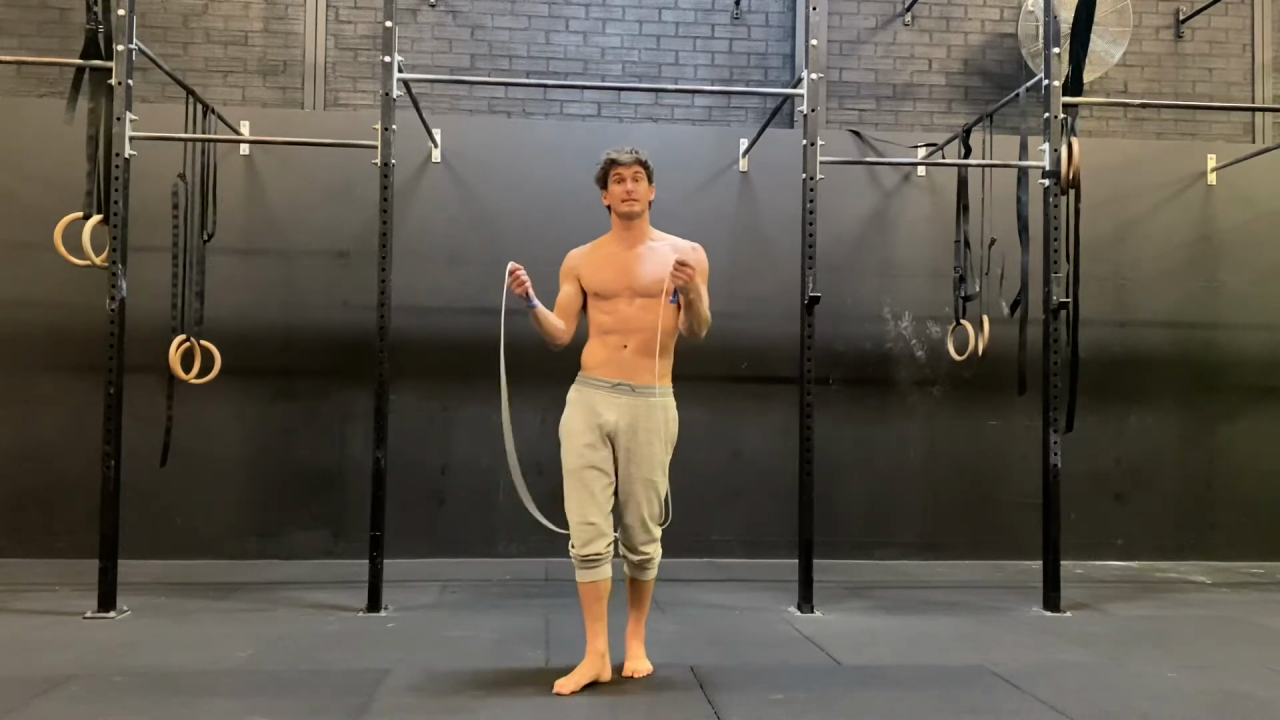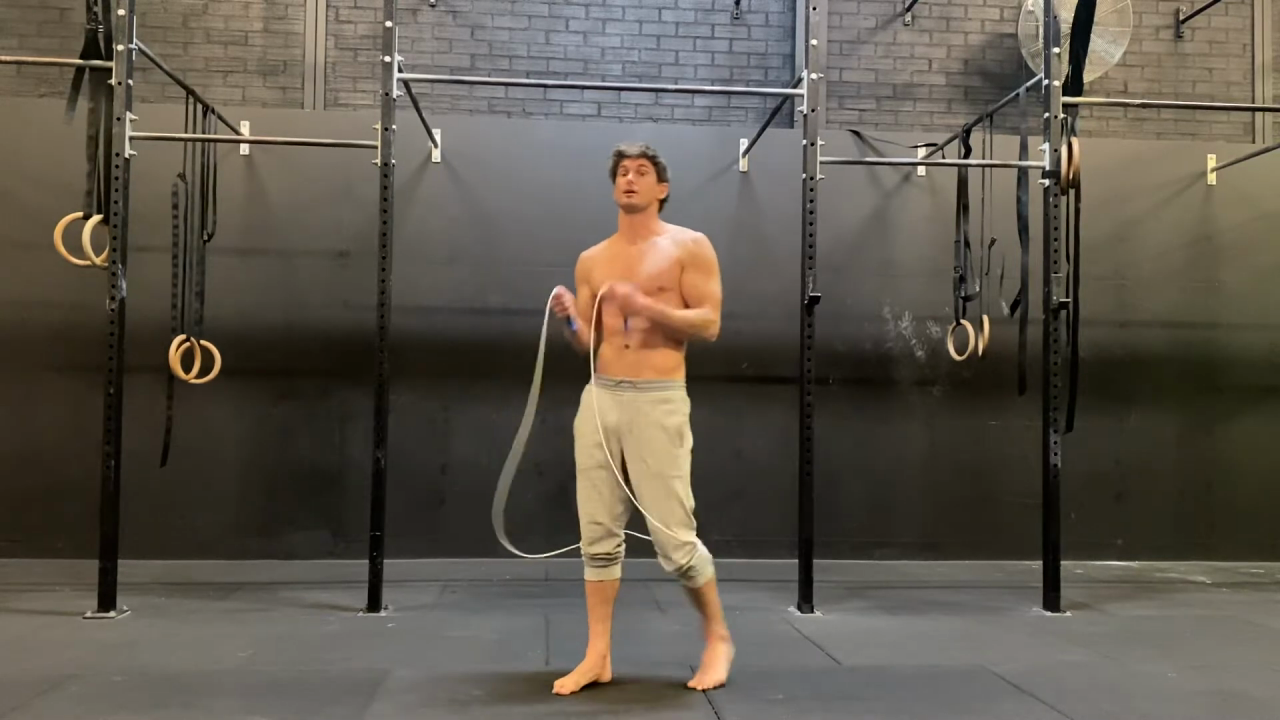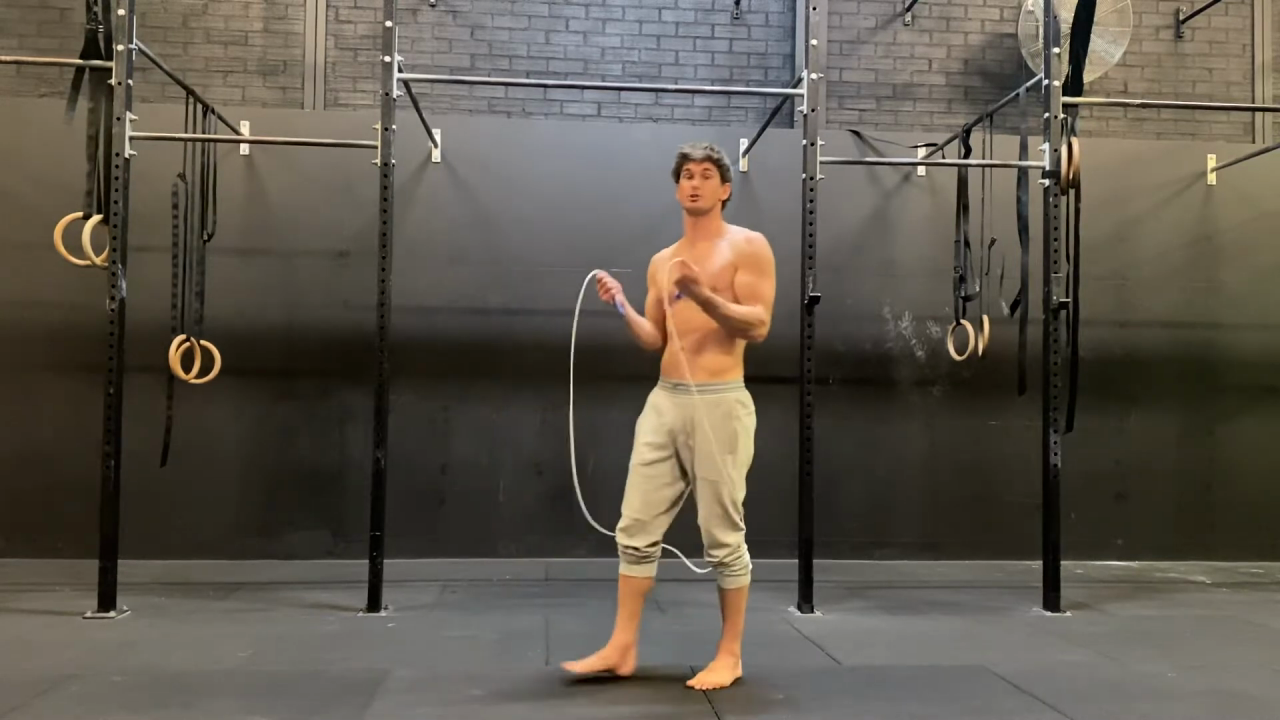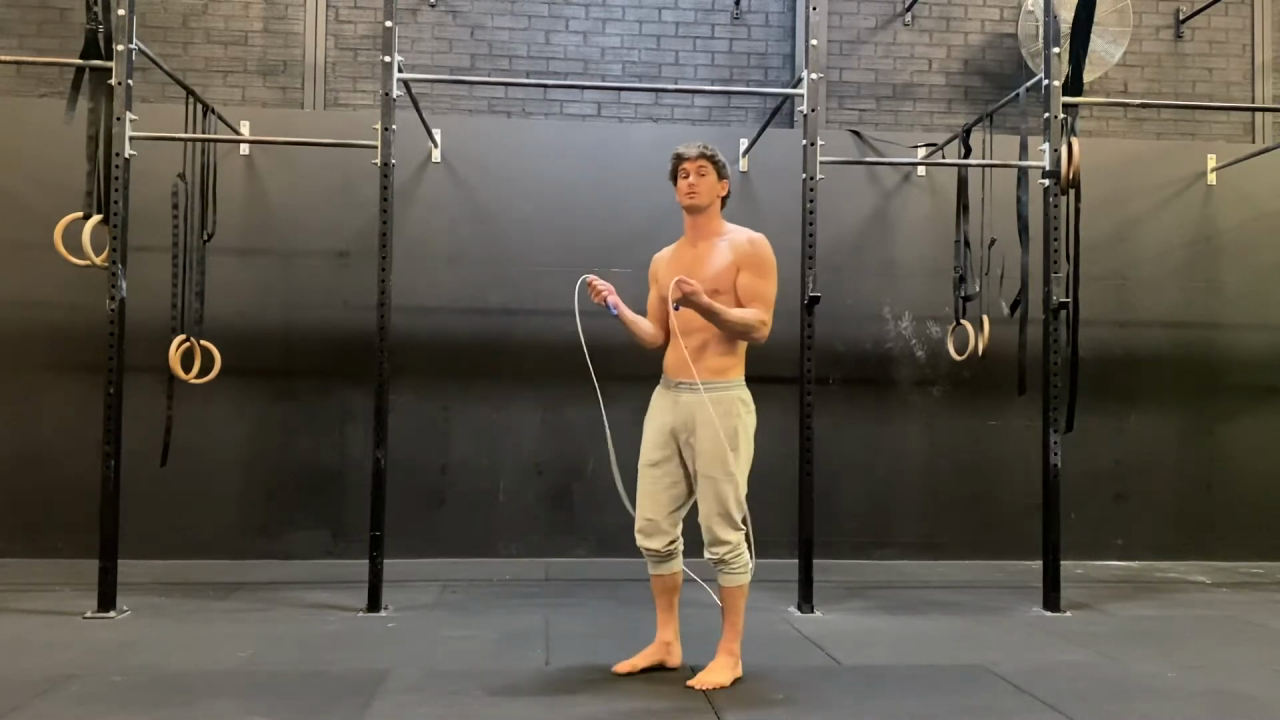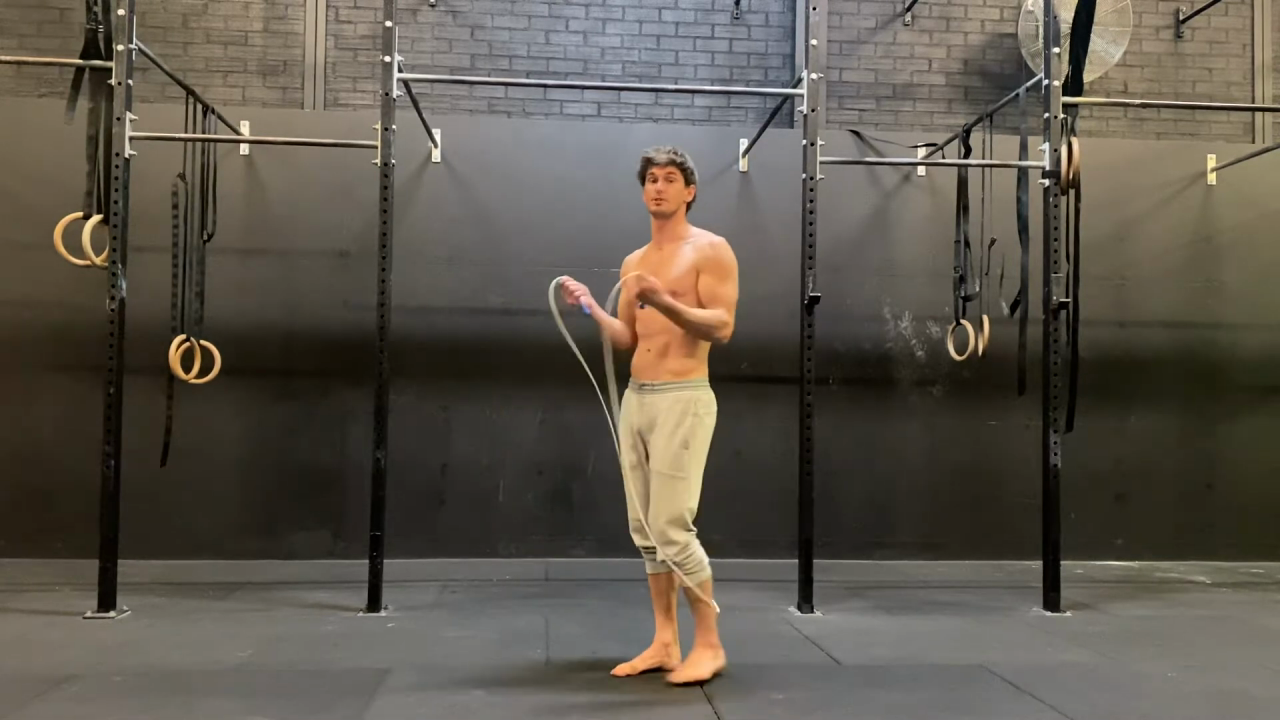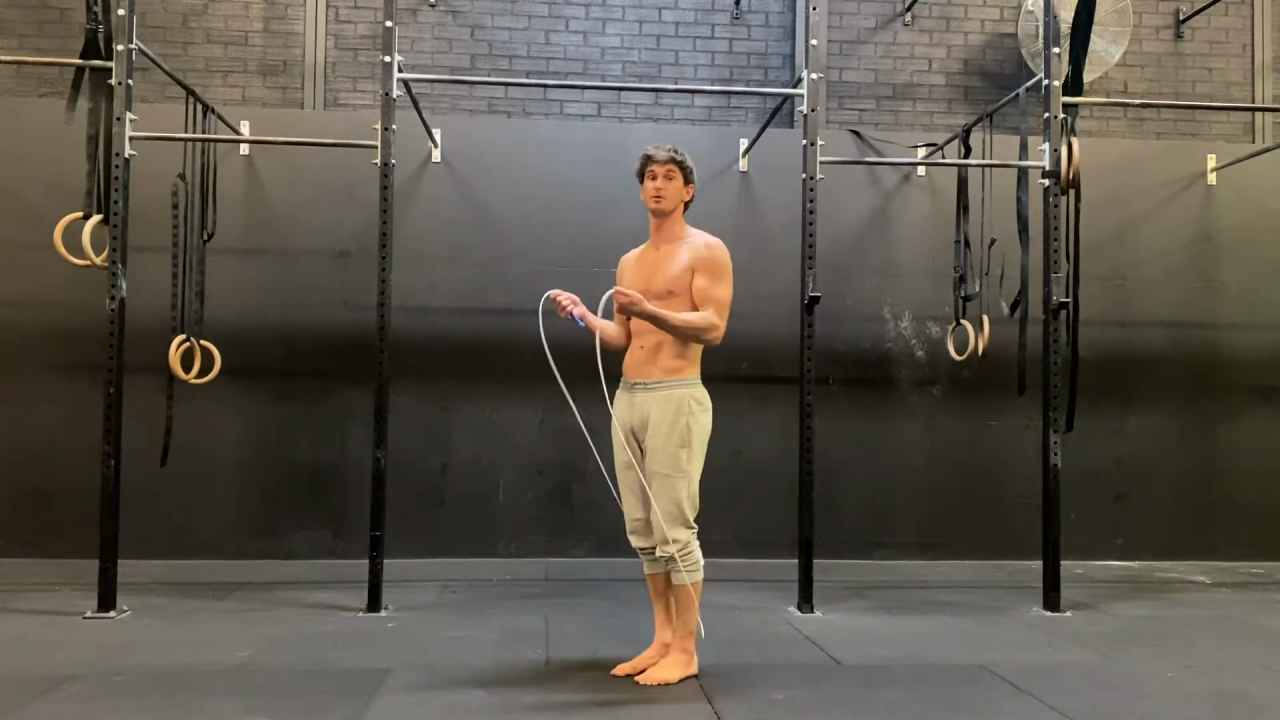
dt=0.5s
person 1, frame 1
left shoulder: (684, 253)
right shoulder: (580, 260)
left elbow: (698, 331)
right elbow: (560, 334)
left wrist: (690, 294)
right wrist: (531, 301)
left hip: (649, 404)
right hip: (588, 400)
left knee: (642, 533)
right knee: (589, 533)
left ankle: (636, 638)
right ankle: (596, 654)
person 1, frame 2
left shoulder: (689, 246)
right shoulder: (592, 260)
left elbow: (709, 324)
right elbow: (587, 343)
left wrist: (648, 307)
right wrist: (570, 318)
left hip: (660, 402)
right hip: (599, 400)
left knee: (673, 536)
right knee: (599, 534)
left ankle: (717, 634)
right ankle: (597, 655)
person 1, frame 3
left shoulder: (749, 247)
right shoulder: (661, 261)
left elbow: (757, 325)
right elbow: (653, 339)
left wrist: (702, 295)
right wrist: (620, 305)
left hip: (720, 403)
right hip: (663, 401)
left knee: (723, 536)
right knee: (636, 527)
left ankle: (729, 655)
right ankle: (621, 648)
person 1, frame 4
left shoulder: (749, 246)
right shoulder: (662, 260)
left elbow: (759, 327)
left wrist: (703, 303)
right wrist: (617, 306)
left hip: (720, 401)
right hip: (666, 399)
left knee: (723, 534)
right knee: (652, 528)
left ankle: (729, 654)
right ankle: (666, 641)
person 1, frame 5
left shoulder: (710, 249)
right shoulder: (633, 263)
left elbow: (722, 326)
left wrist: (667, 303)
right wrist: (590, 306)
left hip: (683, 400)
right hip: (635, 398)
left knee: (672, 528)
right knee: (646, 531)
left ankle: (708, 643)
right ankle: (666, 642)
person 1, frame 6
left shoulder: (707, 250)
right shoulder: (629, 261)
left elbow: (713, 327)
left wrist: (651, 311)
right wrist: (583, 315)
left hip: (677, 398)
right hip: (627, 399)
left knee: (675, 529)
right knee: (642, 531)
left ankle: (686, 651)
right ankle: (663, 641)
